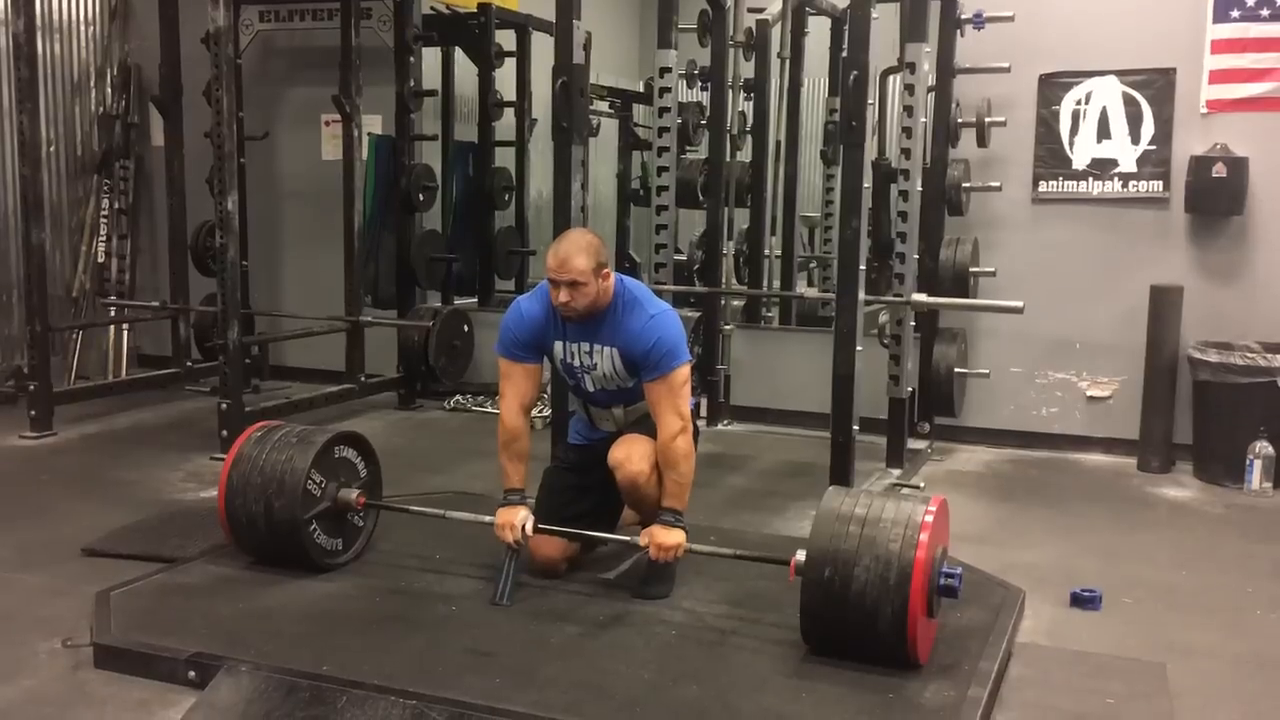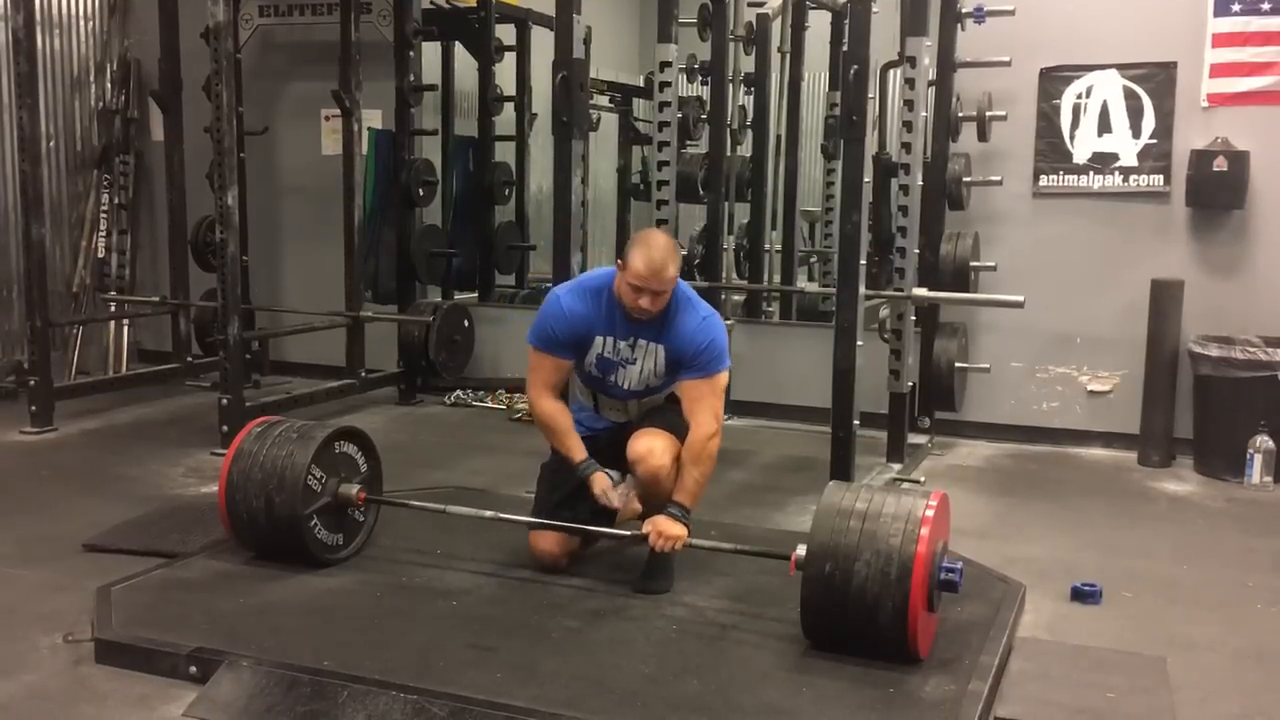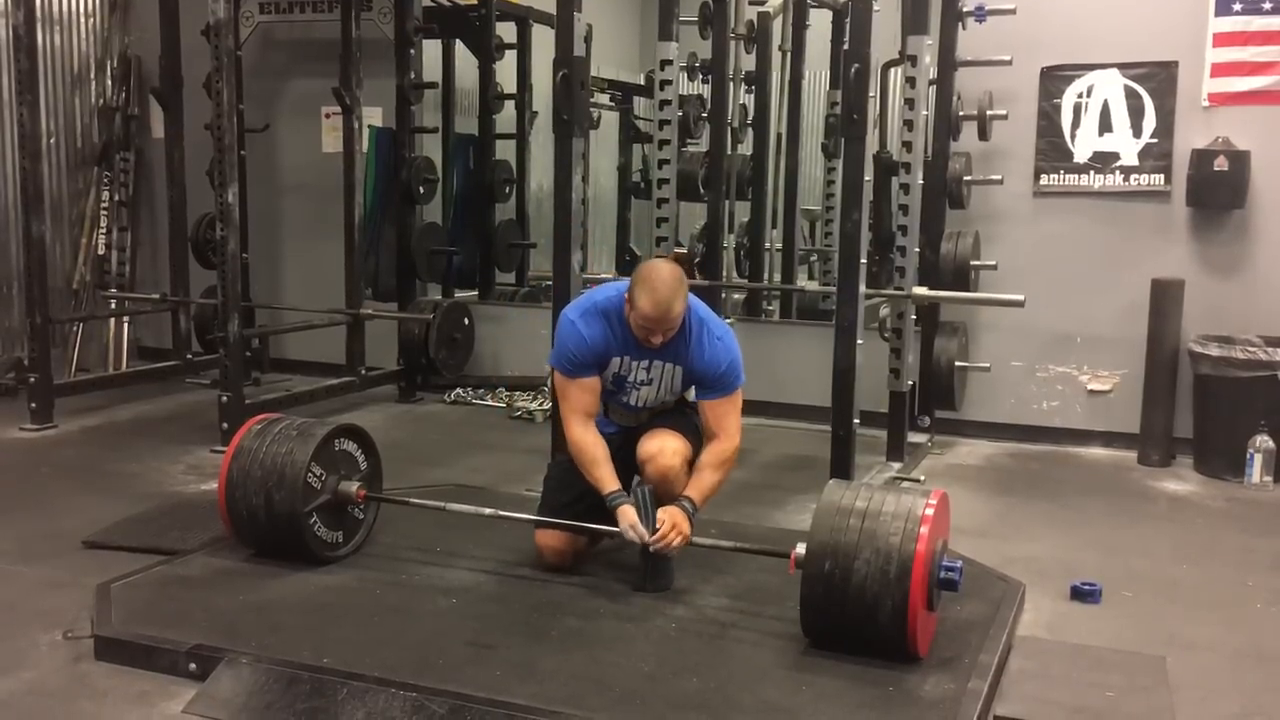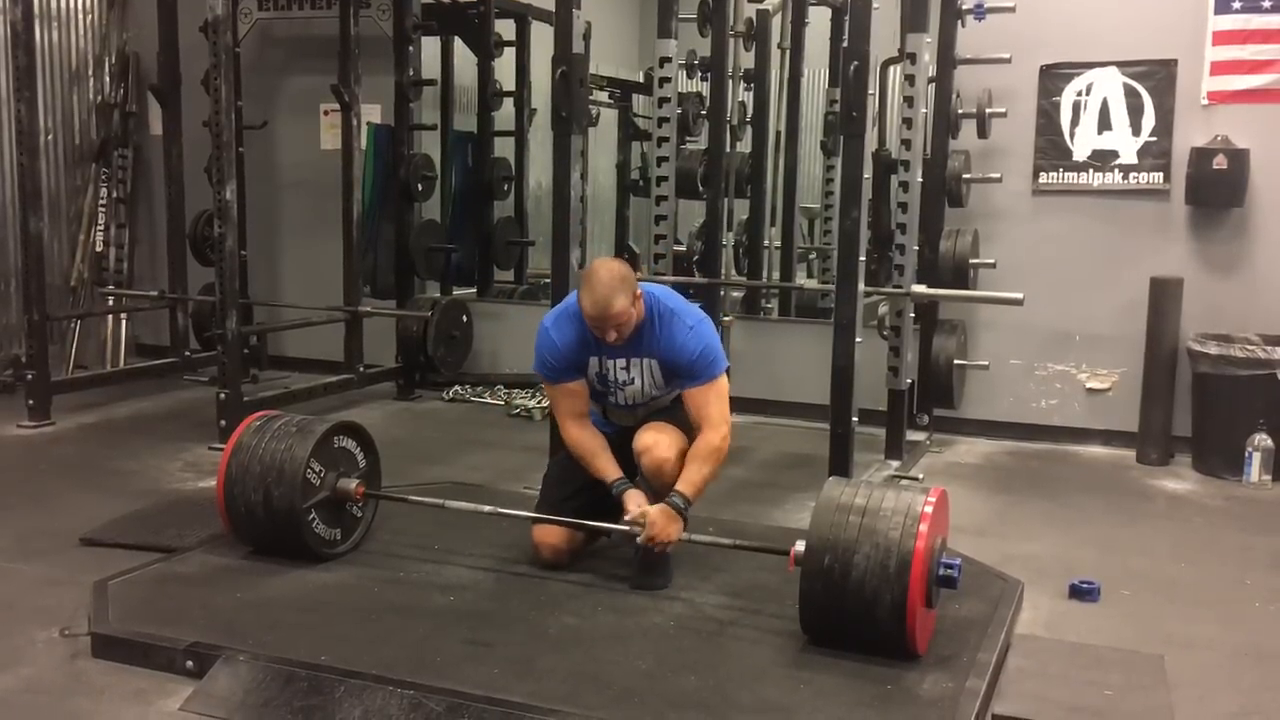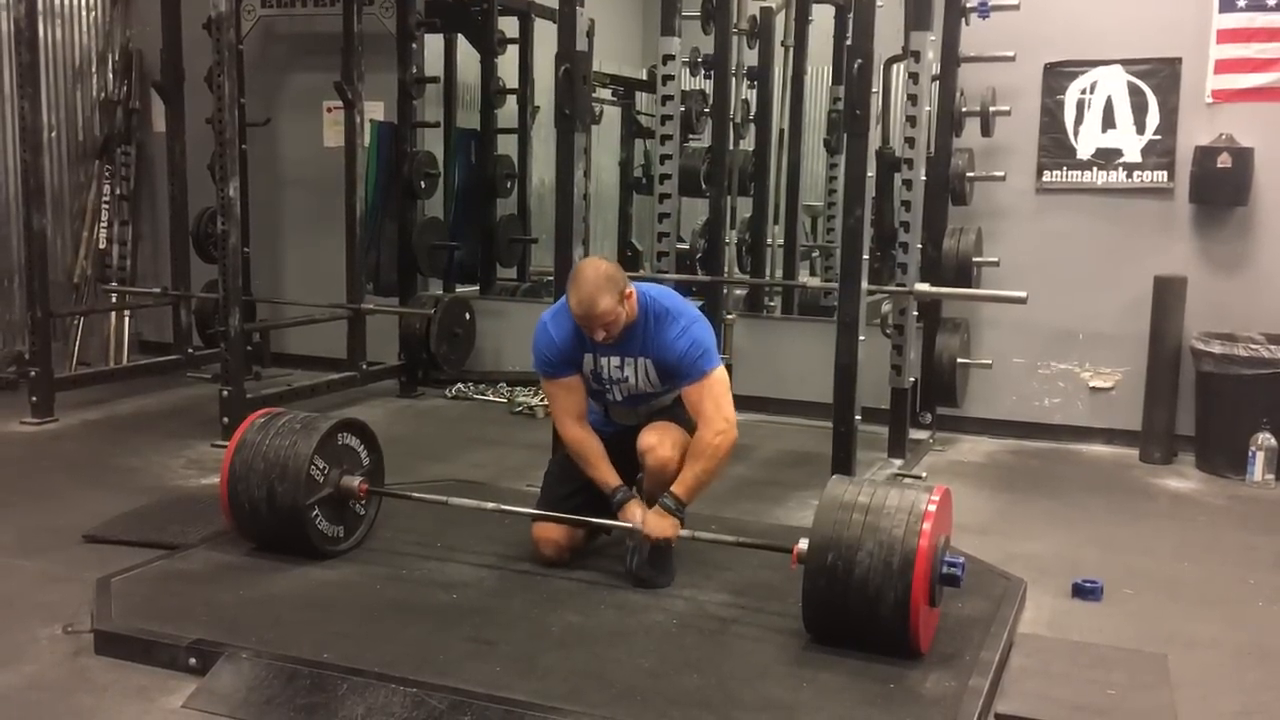
dt=1s
person 1, frame 1
left shoulder: (652, 323)
right shoulder: (527, 315)
left elbow: (675, 425)
right elbow: (514, 409)
left wrist: (671, 518)
right wrist: (513, 498)
left hip: (654, 422)
right hip: (591, 430)
left knee: (629, 465)
right knee: (547, 557)
left ankle: (654, 525)
right ankle: (616, 513)
person 1, frame 2
left shoulder: (700, 325)
right shoulder: (568, 304)
left elbow: (706, 427)
right elbow: (542, 396)
left wrist: (678, 511)
right wrist: (587, 468)
left hip: (659, 412)
right hip: (590, 421)
left knee: (650, 457)
right knee: (548, 553)
left ankle: (662, 544)
right ankle: (622, 508)
person 1, frame 3
left shoulder: (714, 341)
right shoulder: (581, 322)
left elbow: (724, 439)
right elbow: (580, 425)
left wrist: (686, 507)
right wrist: (617, 501)
left hip: (668, 417)
right hip: (602, 427)
left knee: (662, 458)
right knee: (553, 551)
left ankle: (660, 542)
right ankle: (612, 515)
person 1, frame 4
left shoulder: (688, 329)
right shoulder: (557, 332)
left elbow: (716, 432)
right elbow: (575, 424)
left wrist: (676, 505)
right wrist: (622, 488)
left hip: (668, 415)
right hip: (602, 426)
left knee: (655, 450)
right knee: (550, 548)
left ankle: (656, 543)
right ankle: (609, 516)
person 1, frame 5
left shoulder: (681, 326)
right shoulder: (553, 331)
left elbow: (720, 429)
right elbow: (573, 425)
left wrist: (670, 508)
right wrist: (621, 497)
left hip: (668, 414)
right hip: (604, 425)
left knee: (658, 450)
right knee: (550, 545)
left ankle: (657, 540)
